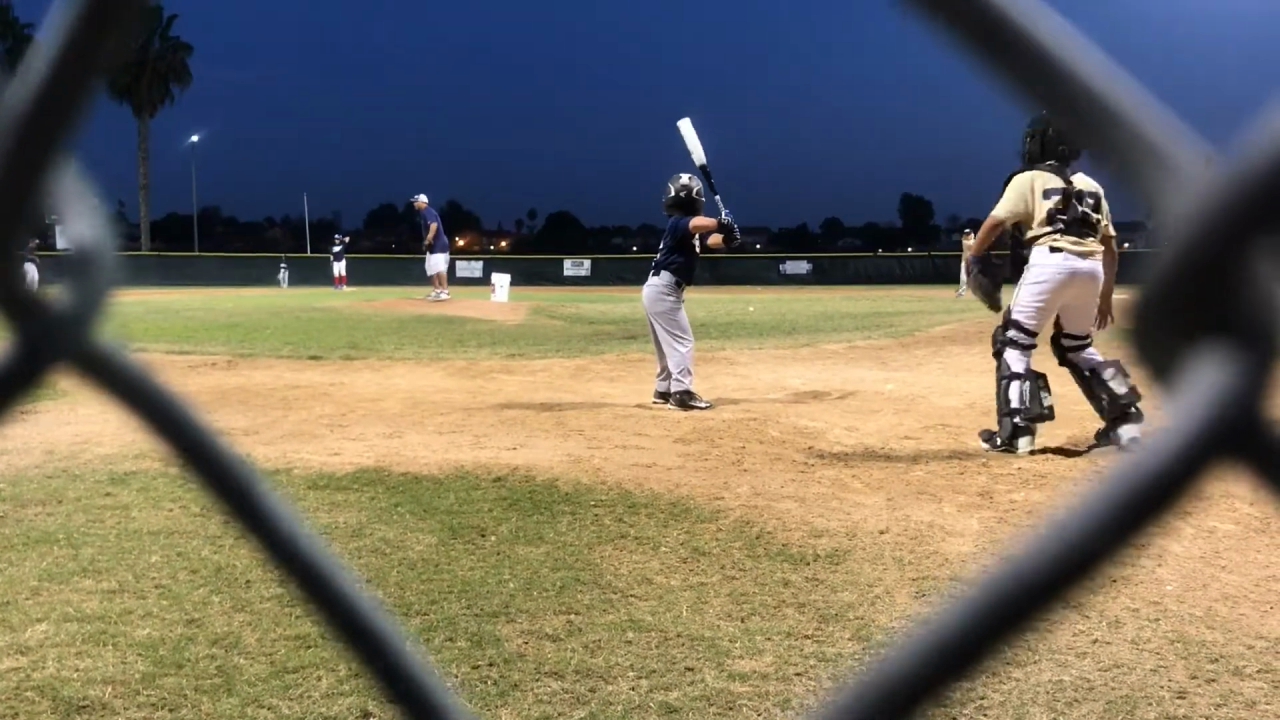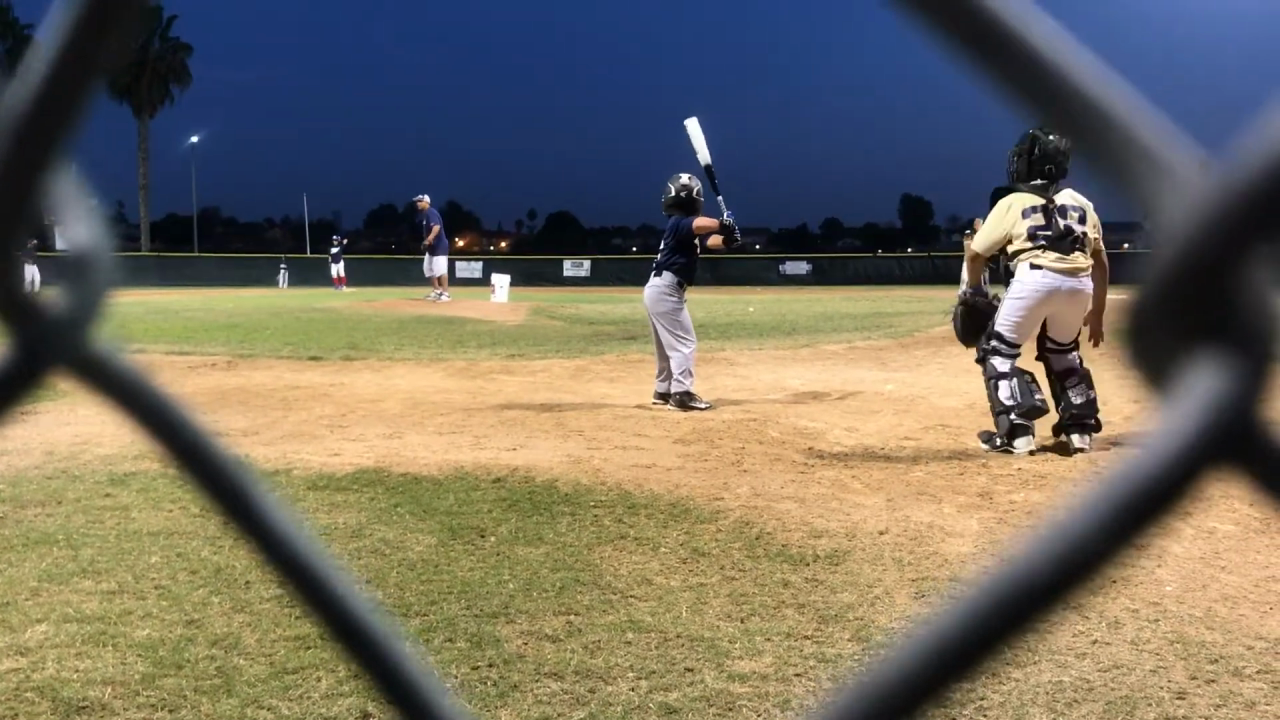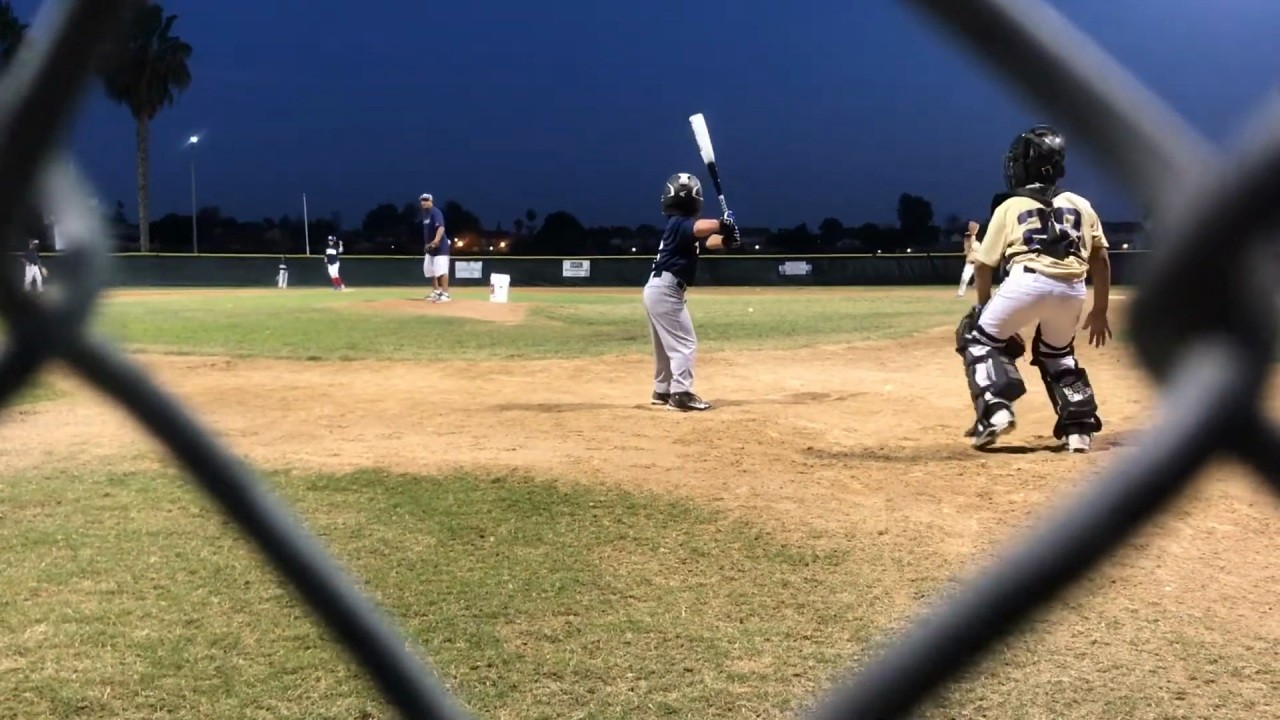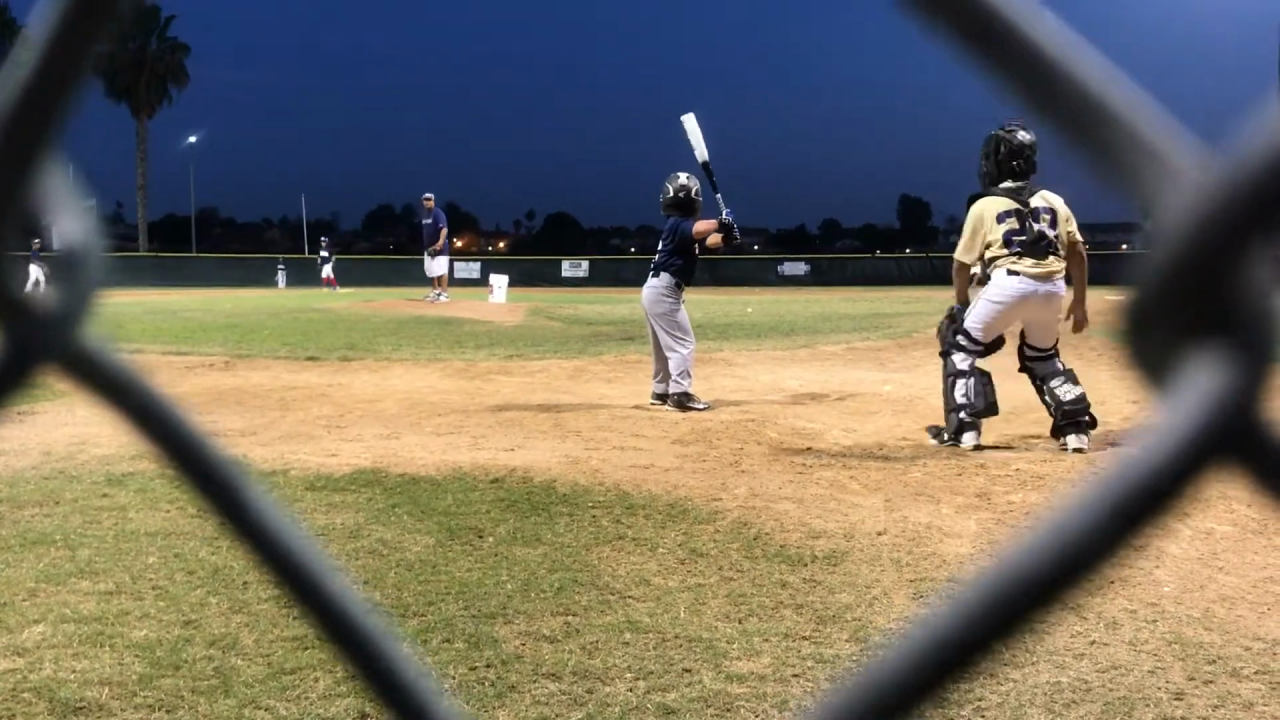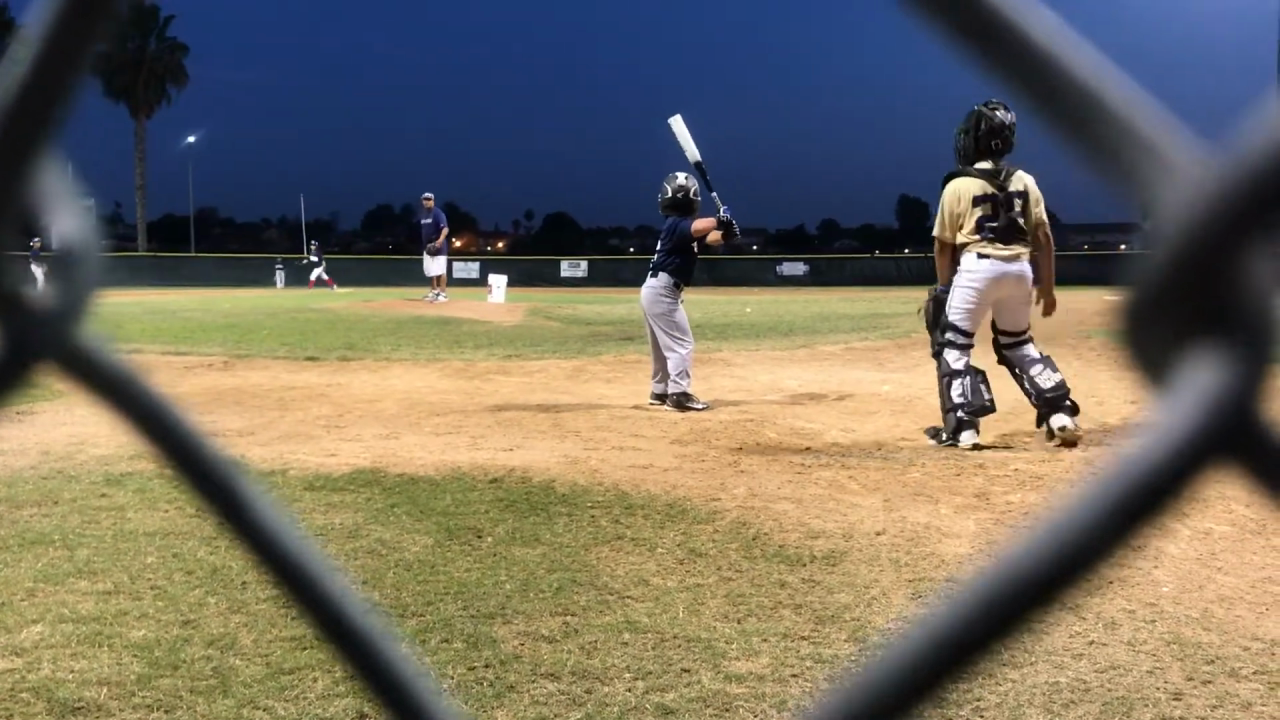
dt=0.2s
person 1, frame 1
left shoulder: (1027, 181)
right shoulder: (1091, 185)
left elbow: (993, 224)
right elbow: (1110, 246)
left wrist: (974, 256)
right wrist: (1106, 296)
left hip: (1051, 263)
right hip: (1091, 266)
left knee: (1012, 344)
right knee: (1079, 348)
left ankle: (1016, 432)
right ankle: (1125, 421)
person 1, frame 2
left shoulder: (1011, 203)
right shoulder: (1081, 203)
left elbow: (976, 254)
right elbow: (1100, 262)
left wrist: (975, 289)
right wrist: (1097, 312)
left hip: (1035, 279)
right hip: (1078, 283)
left knee: (998, 353)
right knee: (1062, 352)
left ankle: (1016, 431)
right ankle: (1079, 428)
person 1, frame 3
left shoulder: (1009, 208)
right shoulder: (1079, 204)
left elbow: (983, 265)
right elbow: (1101, 260)
left wrist: (983, 307)
right wrist: (1100, 310)
left hip: (1027, 282)
right hip: (1072, 287)
left knee: (977, 340)
right knee: (1057, 353)
left ankle: (995, 412)
right ankle: (1080, 428)
person 1, frame 4
left shoulder: (983, 205)
right shoulder: (1052, 201)
left elbow: (963, 264)
right elbow: (1077, 254)
left wrist: (962, 305)
right wrist: (1079, 303)
left hip: (1008, 284)
right hip: (1051, 287)
left knee: (960, 350)
right knee: (1043, 358)
left ankle: (963, 429)
right ankle: (1075, 428)
person 1, frame 5
left shoulder: (958, 186)
right shoulder: (1025, 181)
left elbow: (944, 244)
right elbow: (1043, 237)
left wrist: (943, 287)
right wrist: (1046, 284)
left hip: (978, 268)
right hip: (1019, 268)
left knee: (951, 346)
right knee: (1019, 345)
left ankle: (962, 428)
right ankle: (1058, 413)
person 2, frame 1
left shoulder: (682, 225)
right shoulder: (678, 223)
left elbow: (708, 239)
right elbow: (697, 224)
left wrist: (726, 238)
right wrist: (720, 222)
left hip: (661, 290)
right hip: (663, 290)
left knee: (668, 342)
right knee: (681, 342)
left ankle: (664, 389)
right ankle: (681, 393)
person 2, frame 2
left shoulder: (681, 225)
right shoulder: (680, 223)
left elbow: (707, 241)
right elbow: (701, 224)
left wrist: (726, 240)
right wrist: (721, 223)
left hip: (660, 290)
right hip: (665, 290)
left knee: (668, 343)
right knee: (684, 342)
left ankle: (664, 390)
right ankle: (681, 394)
person 2, frame 3
left shoulder: (680, 225)
right shoulder: (680, 224)
left elbow: (706, 241)
right elbow: (701, 228)
left wrist: (725, 239)
right wrist: (721, 223)
left hip: (659, 290)
right hip: (666, 291)
left knee: (667, 344)
right knee: (685, 343)
left ankle: (663, 391)
right ankle: (681, 395)
person 2, frame 4
left shoulder: (679, 225)
right shoulder: (679, 225)
left elbow: (706, 239)
right elbow: (699, 230)
left wrist: (725, 237)
right wrist: (719, 222)
left hip: (657, 290)
right hip: (663, 291)
left knee: (666, 344)
right knee: (683, 343)
left ankle: (661, 391)
right ankle: (679, 395)
person 2, frame 5
left shoulder: (679, 225)
right shoulder: (677, 224)
left elbow: (706, 237)
right elbow: (699, 228)
left wrist: (725, 234)
right wrist: (718, 220)
left hip: (656, 290)
right hip: (662, 292)
left knee: (665, 344)
right knee: (682, 343)
left ankle: (660, 391)
right ankle: (678, 395)
